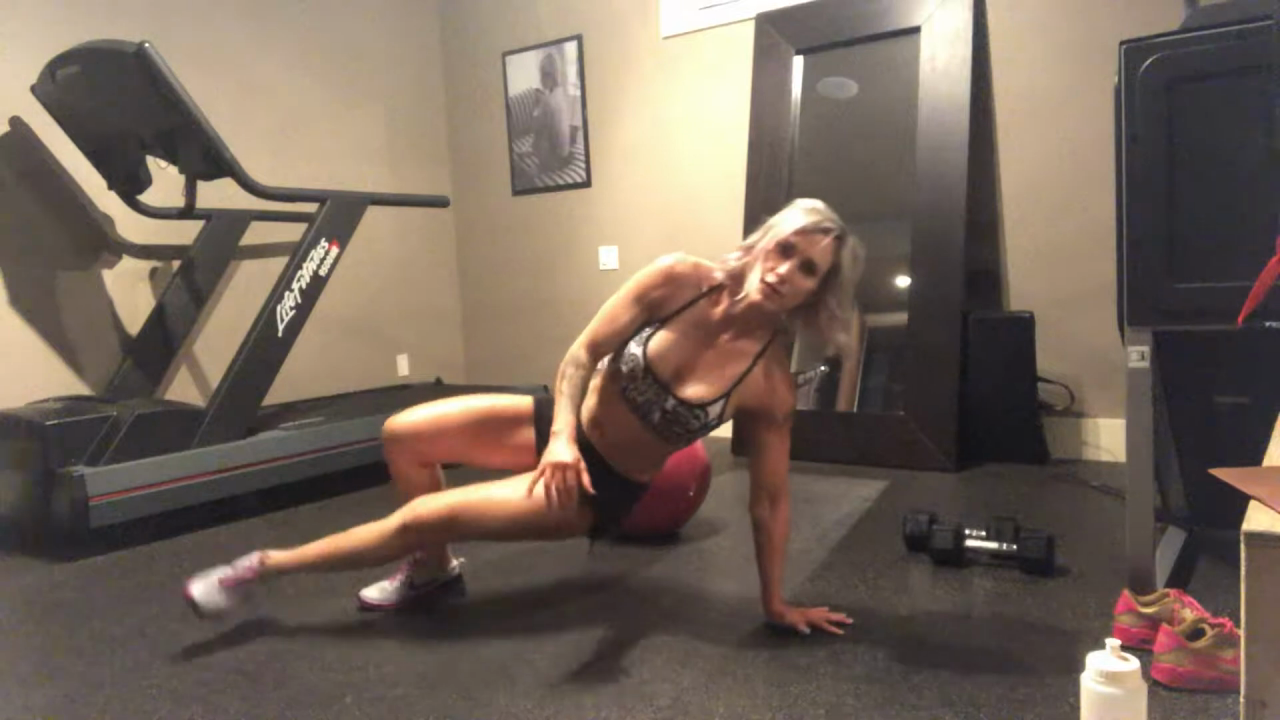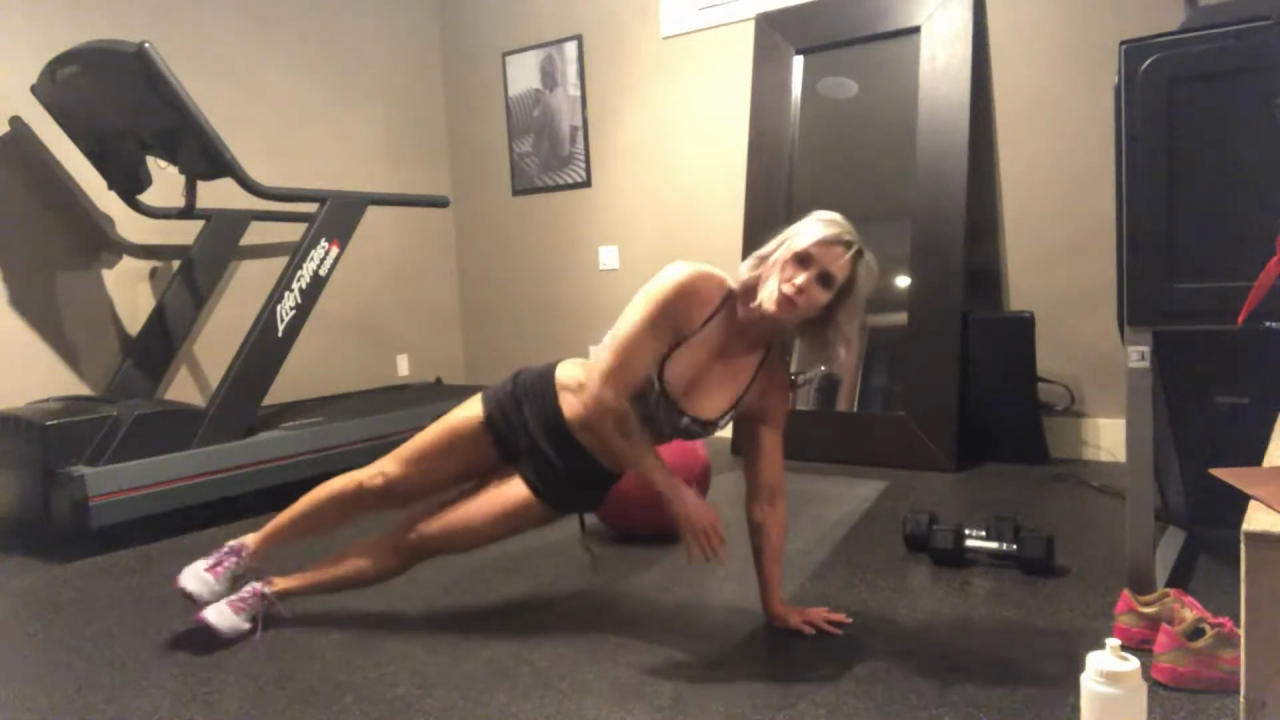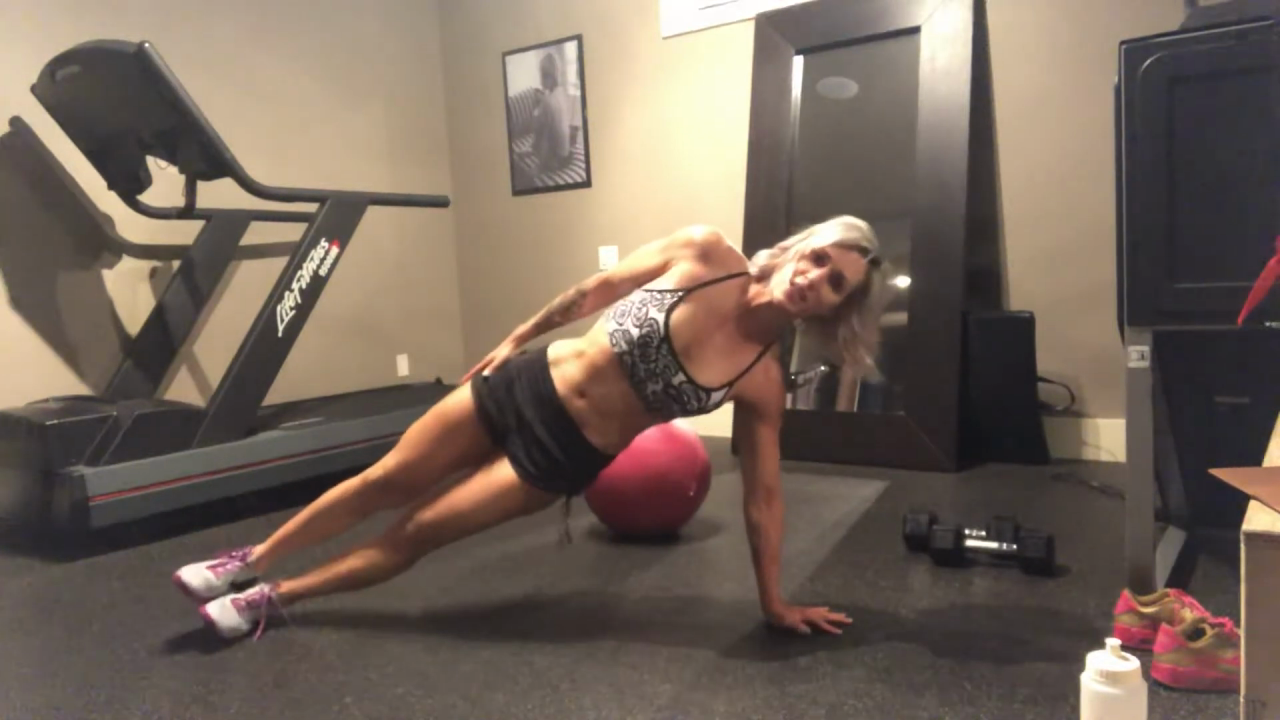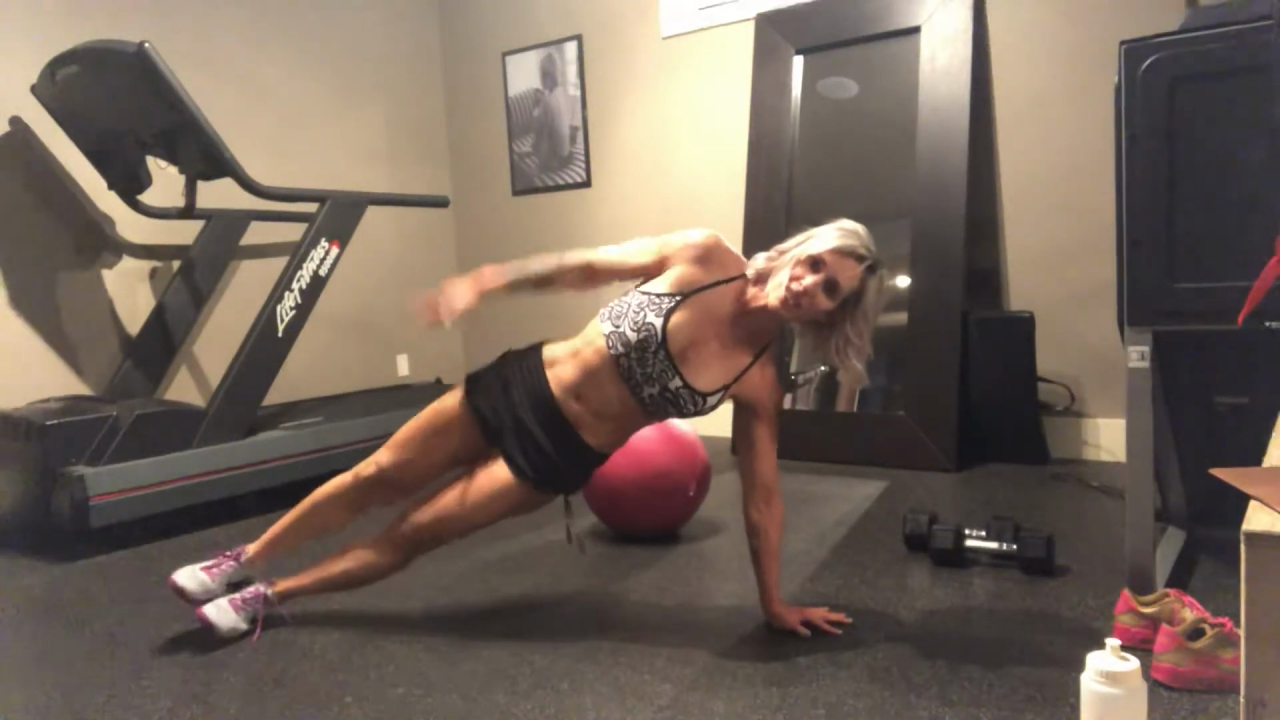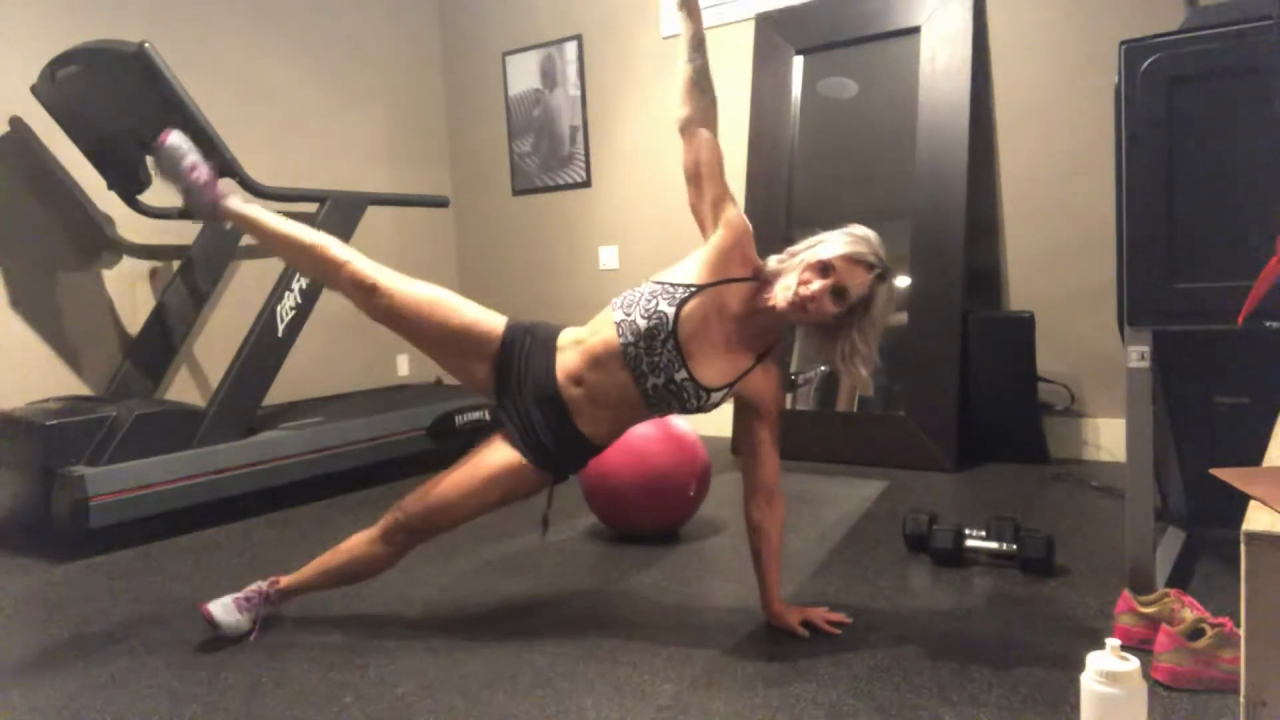
dt=1s
person 1, frame 1
left shoulder: (770, 386)
right shoulder: (679, 278)
left elbow: (769, 498)
right elbow: (582, 353)
left wrist: (776, 603)
right wrist: (563, 436)
left hip: (606, 489)
right hip: (561, 424)
left knee: (425, 517)
right knee: (403, 434)
left ankle: (271, 565)
right ankle: (433, 569)
person 1, frame 2
left shoulder: (769, 389)
right shoulder: (691, 287)
left elbow: (766, 498)
right elbow: (602, 394)
left wrist: (775, 604)
right wrist: (678, 496)
left hip: (577, 475)
right hip: (537, 405)
left knee: (418, 539)
right knee: (384, 484)
left ankle: (266, 593)
right ankle: (246, 551)
person 1, frame 3
left shoulder: (762, 382)
right shoulder: (704, 251)
left elbow: (762, 493)
right elbow: (598, 287)
left wrist: (774, 601)
right wrist: (516, 336)
left hip: (563, 454)
right hip: (526, 384)
left knee: (415, 534)
right knee: (384, 482)
left ankle: (271, 597)
right ankle: (249, 560)
person 1, frame 4
left shoulder: (759, 384)
right shoulder: (706, 255)
left elbow: (761, 496)
right elbow: (587, 265)
left wrist: (774, 603)
right wrist: (487, 279)
left hip: (562, 457)
right hip: (525, 384)
left knee: (413, 534)
right knee: (380, 475)
left ankle: (270, 596)
right ankle: (243, 560)
person 1, frame 5
left shoulder: (762, 381)
right shoulder: (732, 246)
left elbow: (763, 494)
right elbow: (696, 128)
left wrist: (777, 604)
left hip: (559, 438)
right hip: (529, 357)
left knee: (413, 520)
right knee: (366, 282)
left ankle: (274, 589)
right ankle: (222, 202)
